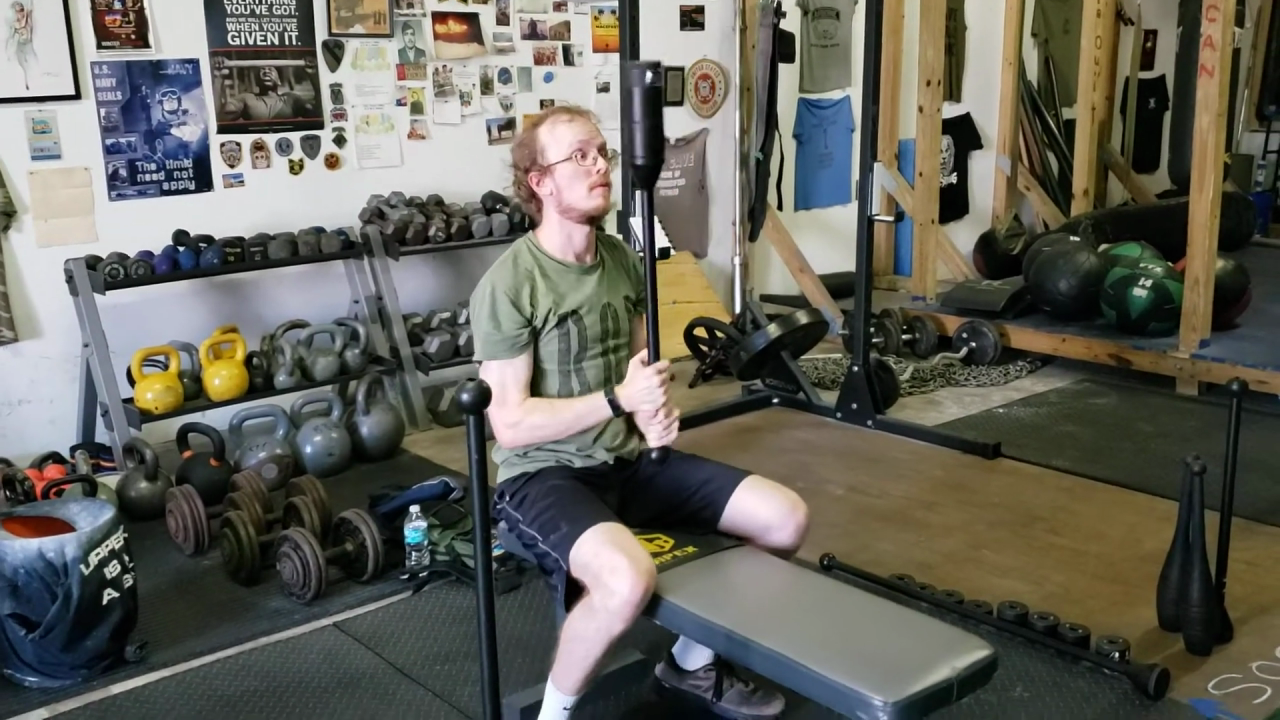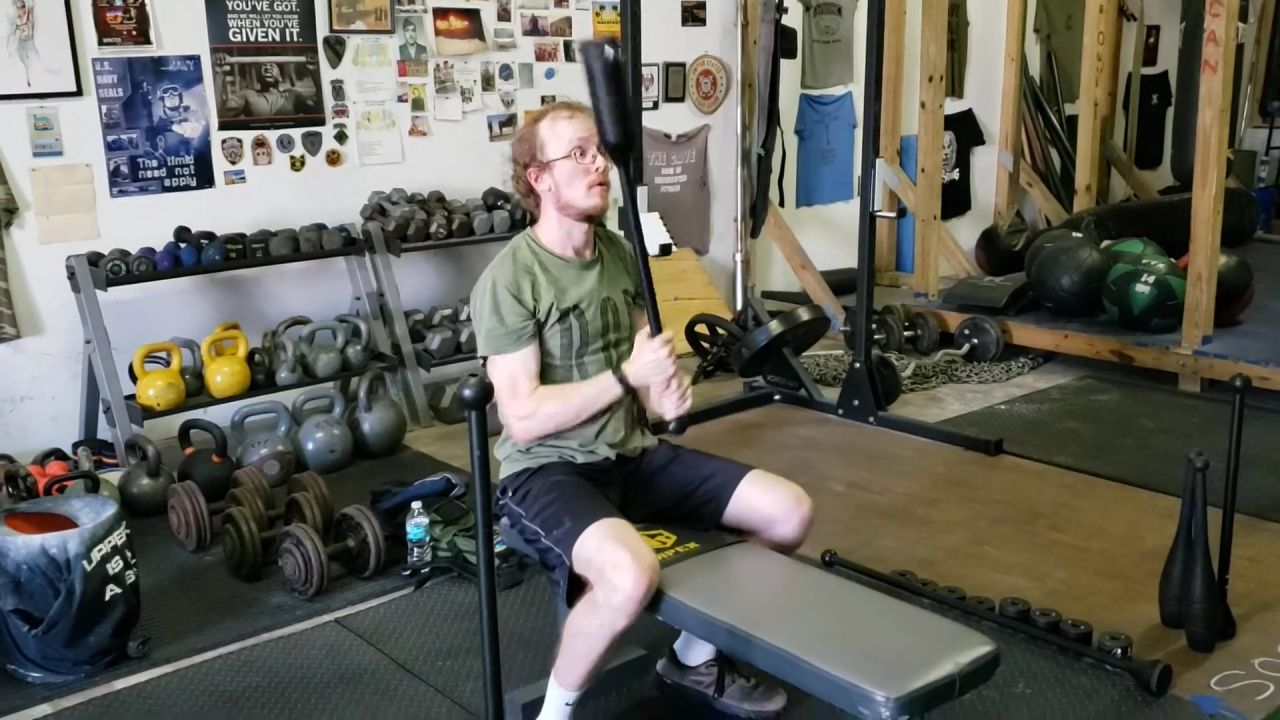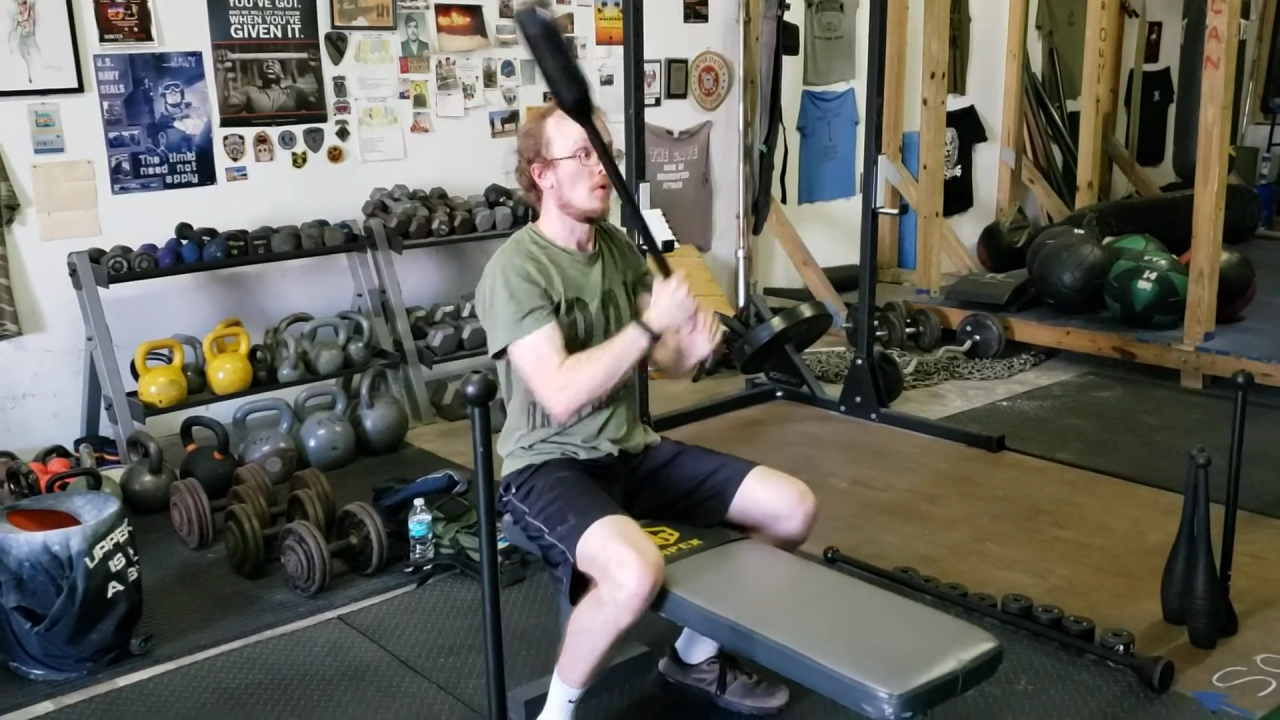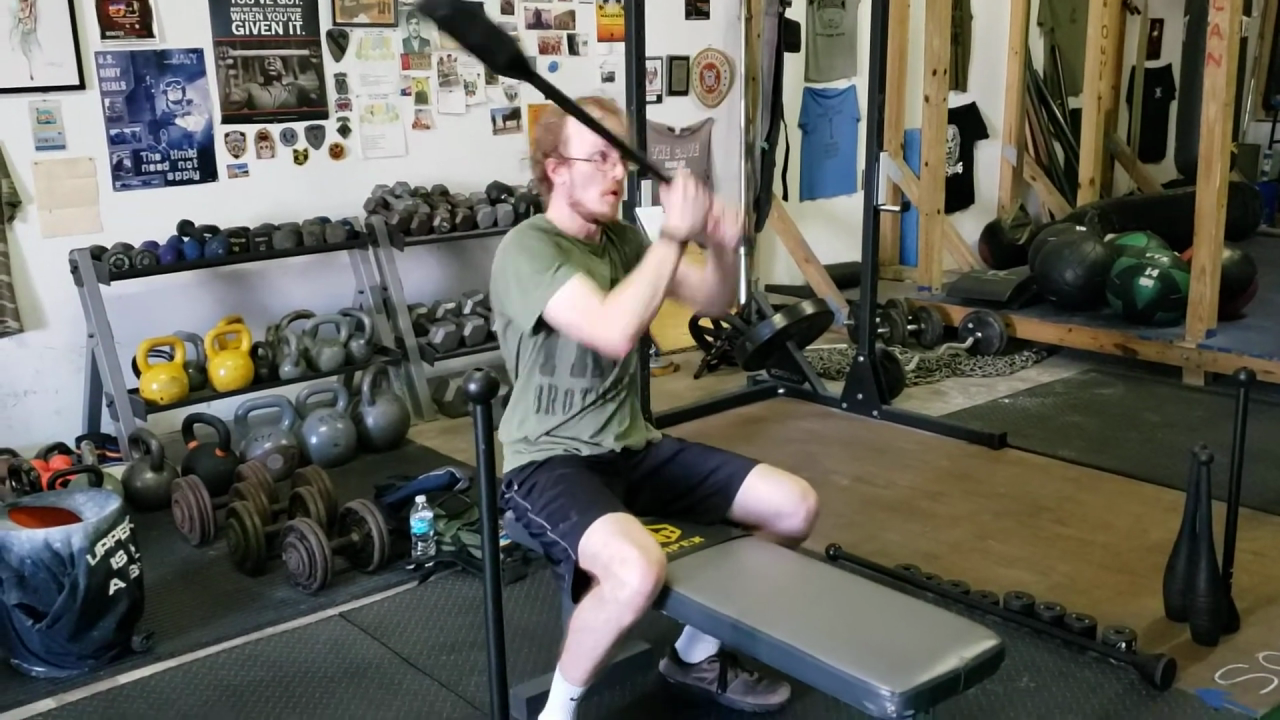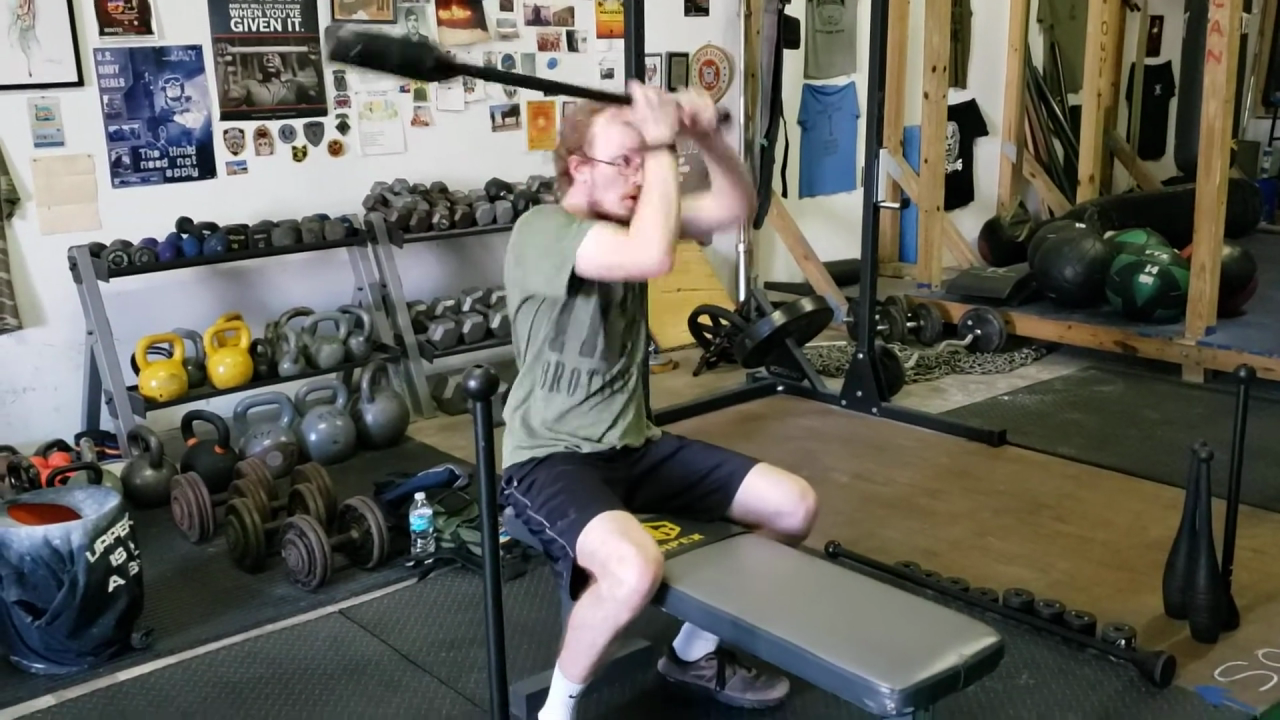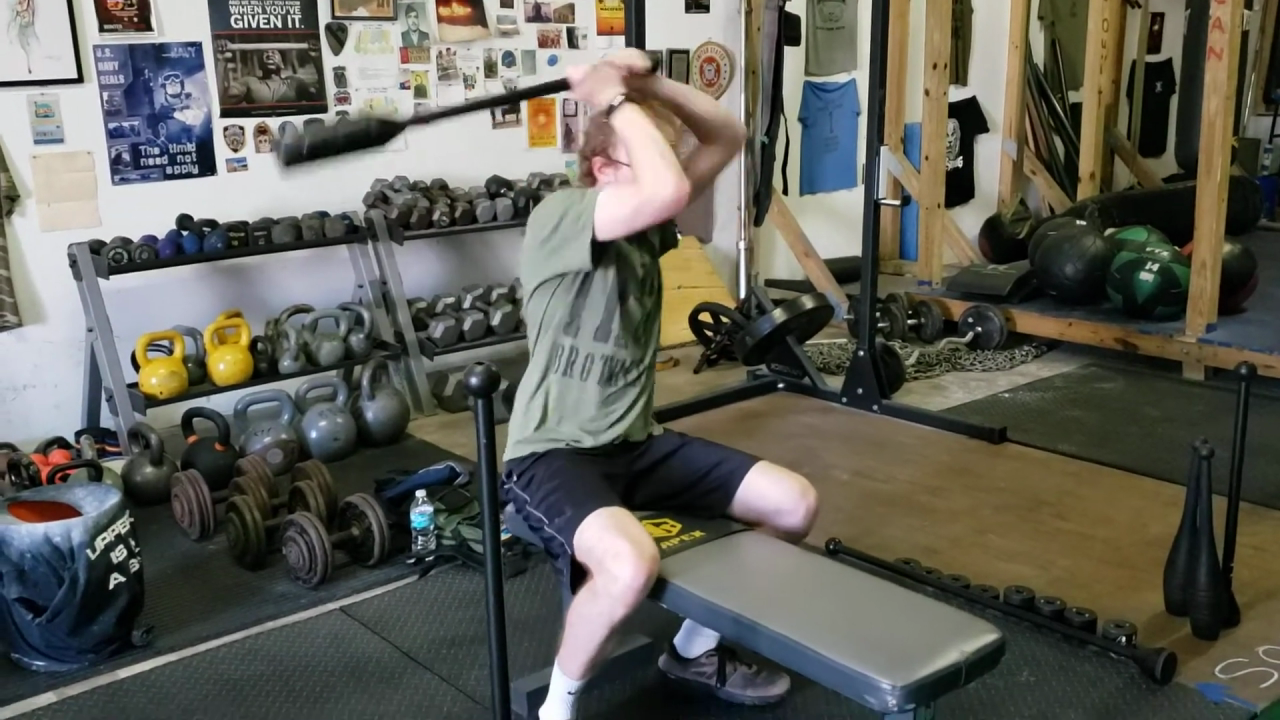
dt=0.1s
person 1, frame 1
left shoulder: (621, 259)
right shoulder: (509, 285)
right elbow: (511, 425)
left wrist: (654, 405)
right wrist: (619, 399)
left hip: (628, 461)
right hip: (543, 477)
left knee: (785, 518)
right knee: (627, 579)
left ankle: (693, 660)
person 1, frame 2
left shoulder: (618, 253)
right shoulder: (509, 279)
right elbow: (525, 419)
left wrist: (662, 385)
right wrist: (626, 376)
left hip: (630, 455)
right hip: (544, 471)
left knee: (789, 511)
right knee: (629, 574)
left ankle: (694, 657)
person 1, frame 3
left shoulder: (617, 246)
right shoulder: (515, 270)
left elbow: (656, 354)
right elbow: (562, 394)
left wrist: (686, 342)
right wrist: (650, 325)
left hip: (632, 451)
right hip: (548, 467)
left knee: (792, 507)
right knee: (634, 571)
left ankle: (696, 655)
person 1, frame 4
left shoulder: (622, 236)
right shoulder: (527, 250)
left elbow: (716, 303)
right elbow: (613, 334)
left wrist: (720, 249)
right wrist: (672, 238)
left hip: (633, 447)
right hip: (549, 463)
left knee: (794, 505)
right knee: (636, 570)
left ankle: (697, 654)
person 1, frame 5
left shoulder: (628, 226)
right shoulder: (542, 232)
left elbow: (737, 207)
right elbow: (651, 256)
left wrist: (708, 136)
right wrist: (661, 147)
left hip: (633, 446)
right hip: (550, 459)
left knee: (794, 504)
right knee: (633, 568)
left ankle: (696, 651)
person 1, frame 6
left shoulder: (642, 220)
right shoulder: (562, 220)
left elbow: (729, 140)
right elbow: (668, 198)
left wrist: (648, 81)
right wrist: (617, 103)
left hip: (637, 444)
right hip: (554, 456)
left knee: (796, 505)
right knee: (631, 565)
left ankle: (695, 650)
